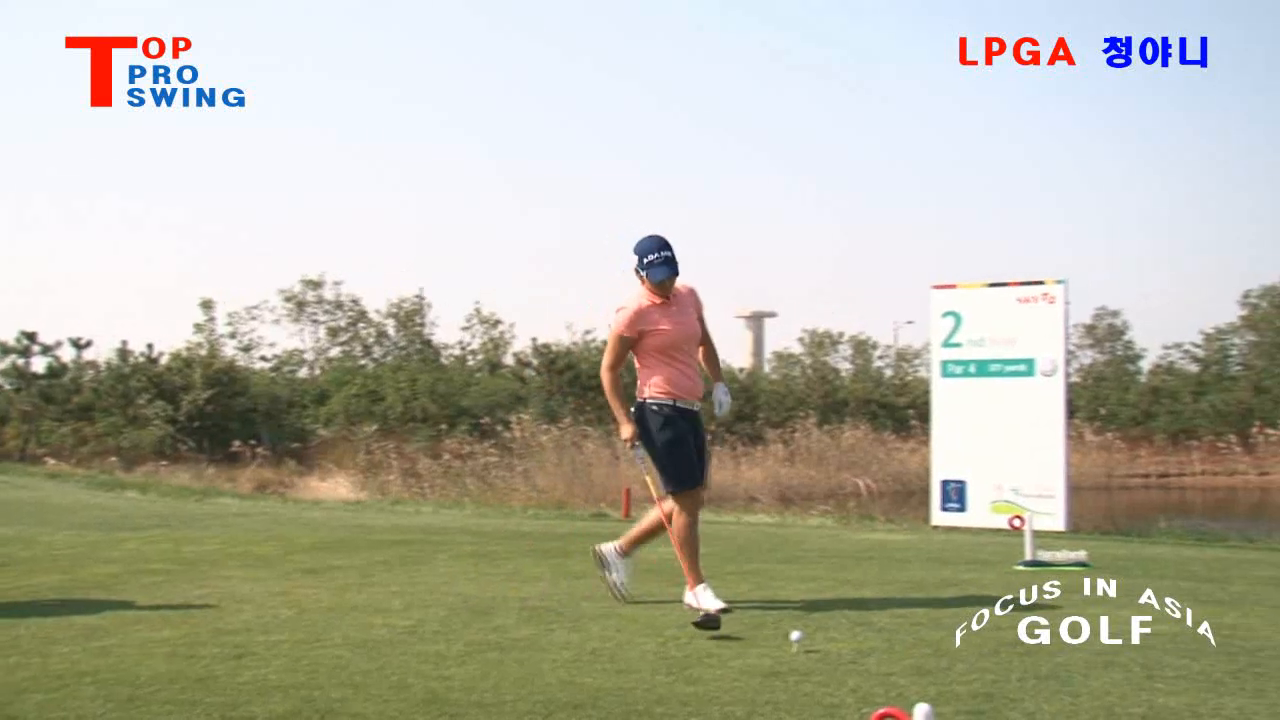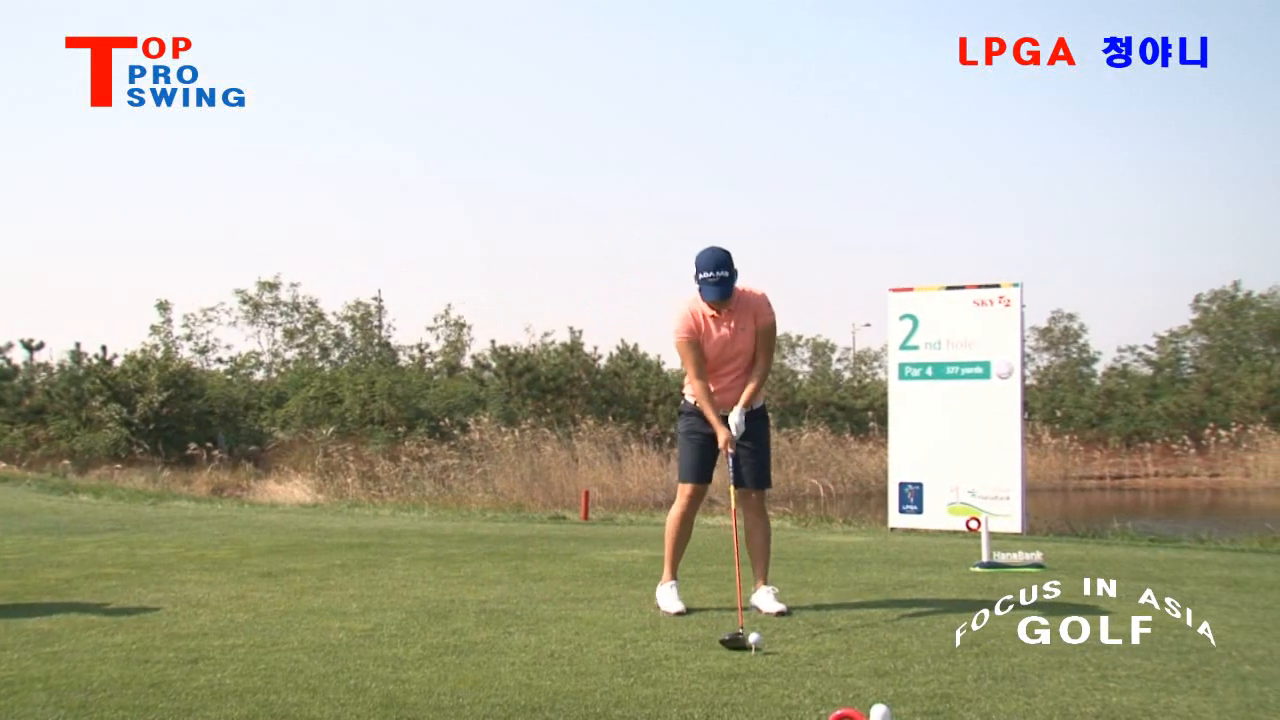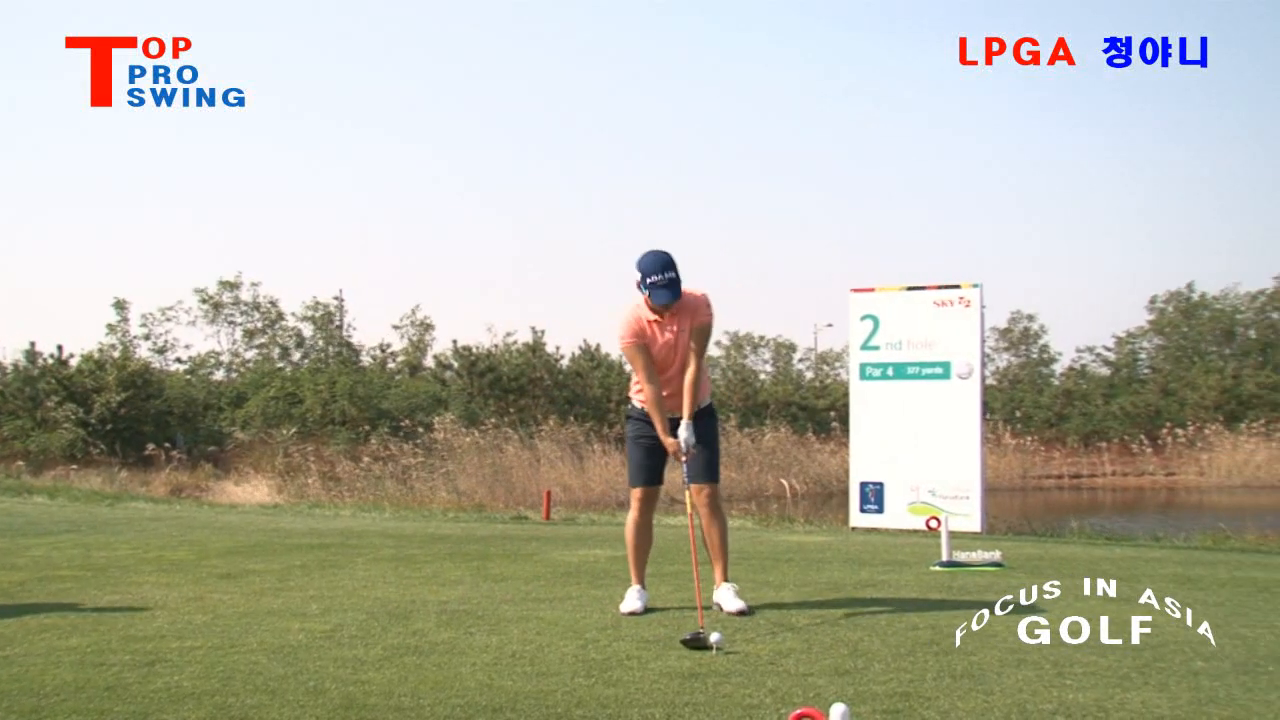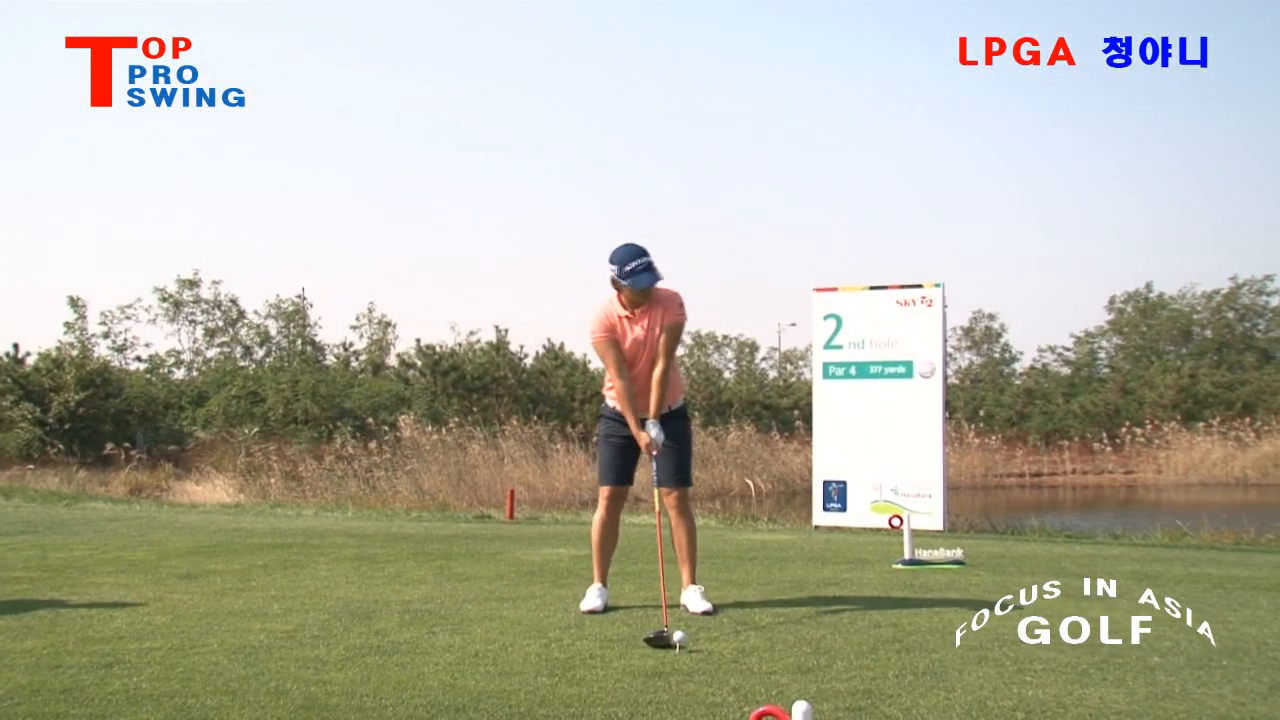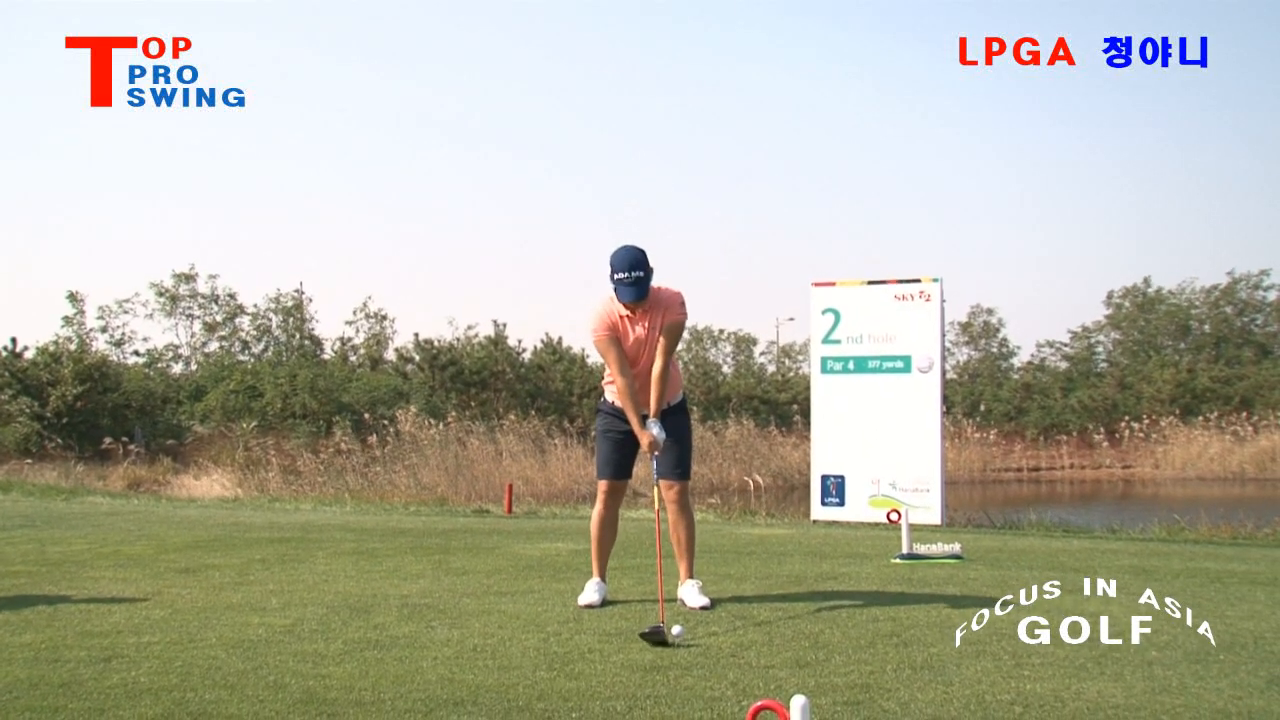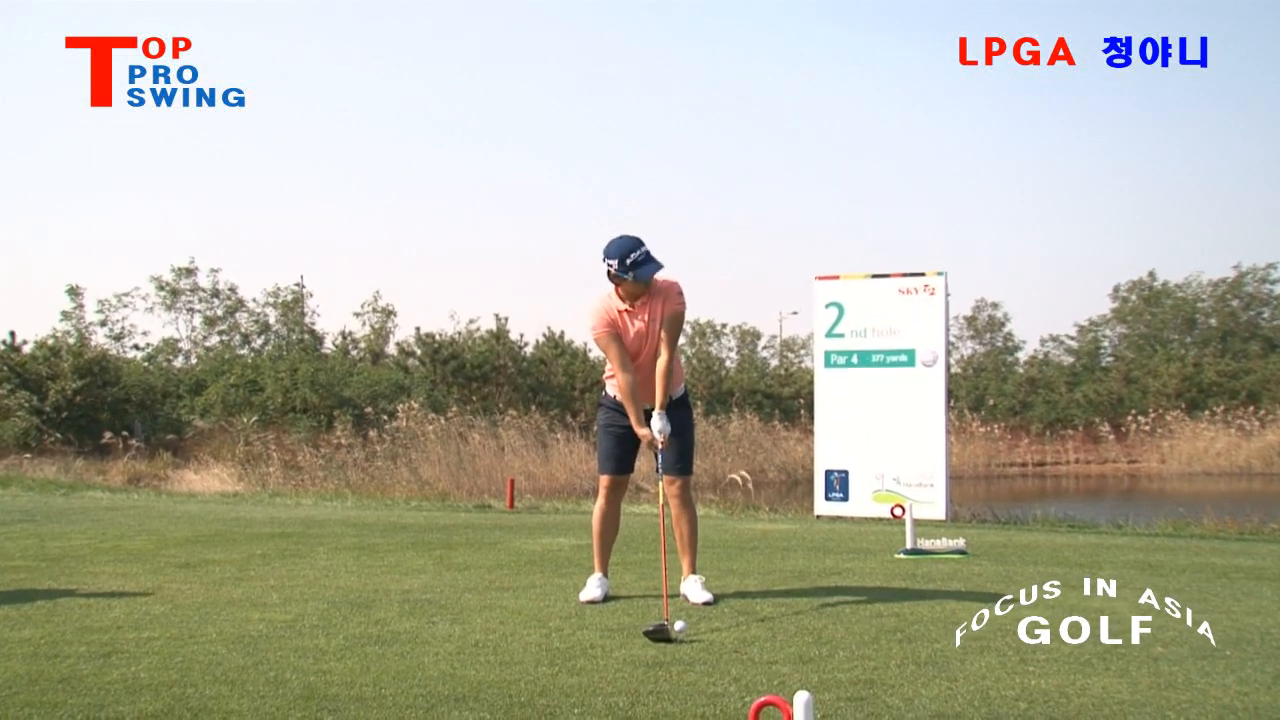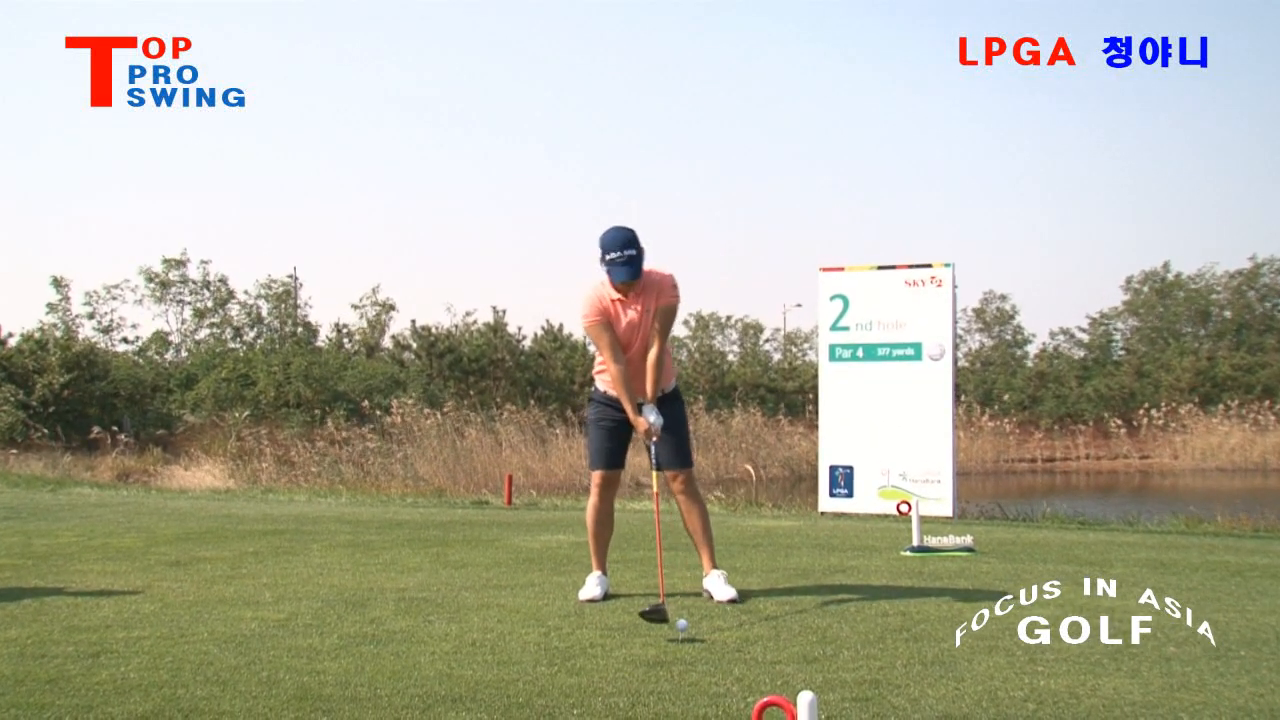
dt=0.7s
person 1, frame 1
left shoulder: (688, 295)
right shoulder: (634, 313)
left elbow: (705, 343)
right elbow: (609, 369)
left wrist: (718, 382)
right wrist: (624, 420)
left hip: (690, 411)
right hip: (660, 413)
left knee: (682, 502)
right knee: (686, 501)
left ankle: (615, 551)
right ankle: (695, 585)
person 1, frame 2
left shoulder: (758, 303)
right shoulder: (689, 318)
left elbow: (763, 360)
right elbow: (698, 379)
left wrist: (741, 408)
right wrist: (719, 427)
left hip: (749, 413)
right hip: (700, 413)
left knee: (755, 500)
right knee: (689, 496)
left ankle: (761, 589)
right ankle: (668, 582)
person 1, frame 3
left shoulder: (698, 304)
right shoulder: (632, 323)
left elbow: (694, 366)
right elbow: (649, 383)
left wrist: (687, 423)
right wrist: (665, 436)
left hip: (697, 412)
right hip: (646, 417)
left knee: (707, 495)
right knee: (641, 499)
left ankle: (723, 586)
right ankle: (637, 588)
person 1, frame 4
left shoulder: (671, 303)
right shoulder: (603, 319)
left elbow: (663, 365)
right elbow: (620, 379)
left wrist: (654, 421)
right wrist: (637, 432)
left hip: (668, 413)
right hip: (618, 415)
left knee: (677, 498)
right knee: (609, 498)
left ankle: (690, 588)
right ankle: (598, 586)
person 1, frame 5
left shoulder: (672, 302)
right shoulder: (604, 317)
left elbow: (662, 364)
right elbow: (622, 377)
left wrist: (655, 419)
right wrist: (640, 429)
left hip: (669, 408)
right hip: (618, 410)
left knee: (676, 492)
right knee: (608, 492)
left ankle: (687, 582)
right ankle: (597, 580)
person 1, frame 6
left shoulder: (670, 292)
right shoulder: (603, 313)
left elbow: (665, 355)
right elbow: (623, 372)
left wrist: (660, 413)
right wrist: (639, 426)
left hip: (670, 402)
right hip: (619, 404)
left knee: (679, 487)
right knee: (610, 487)
left ankle: (690, 578)
right ankle: (599, 576)
person 1, frame 7
left shoulder: (664, 285)
right shoulder: (595, 302)
left elbow: (656, 348)
right elbow: (614, 362)
left wrist: (651, 406)
right wrist: (634, 416)
left hip: (663, 395)
right hip: (609, 400)
left knee: (682, 482)
right knee: (601, 483)
left ankle: (712, 572)
right ankle: (598, 574)
